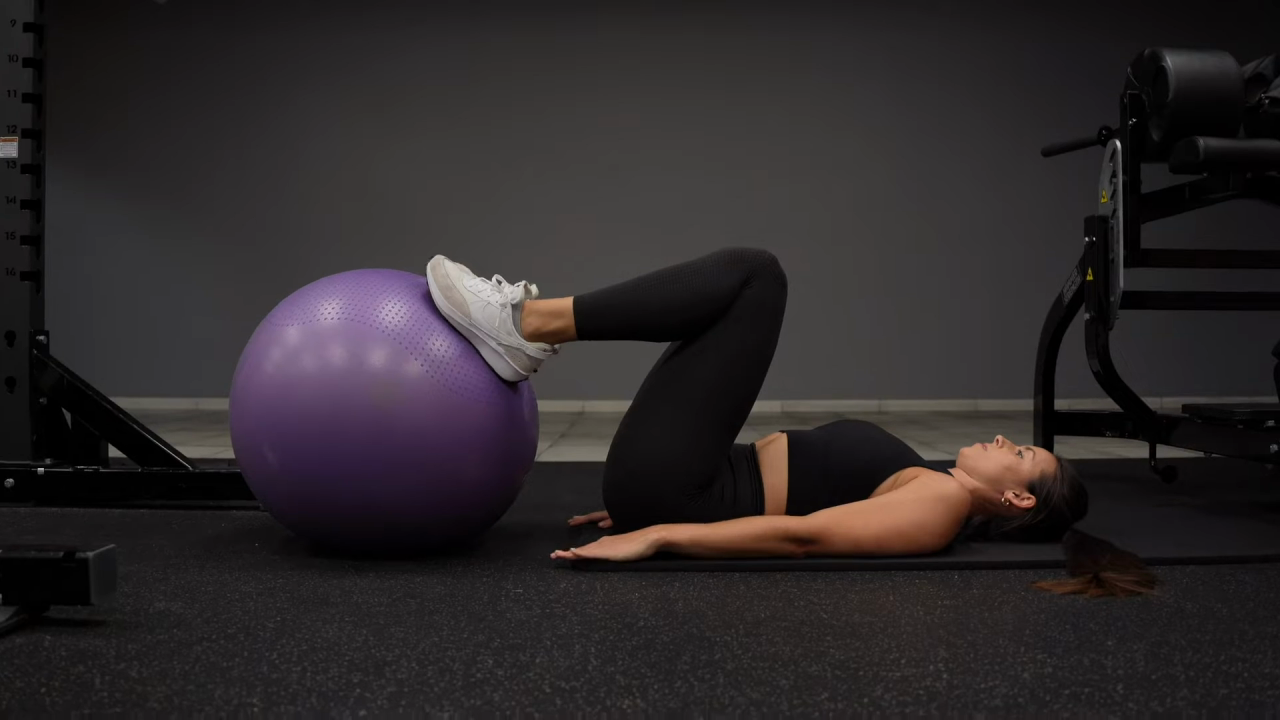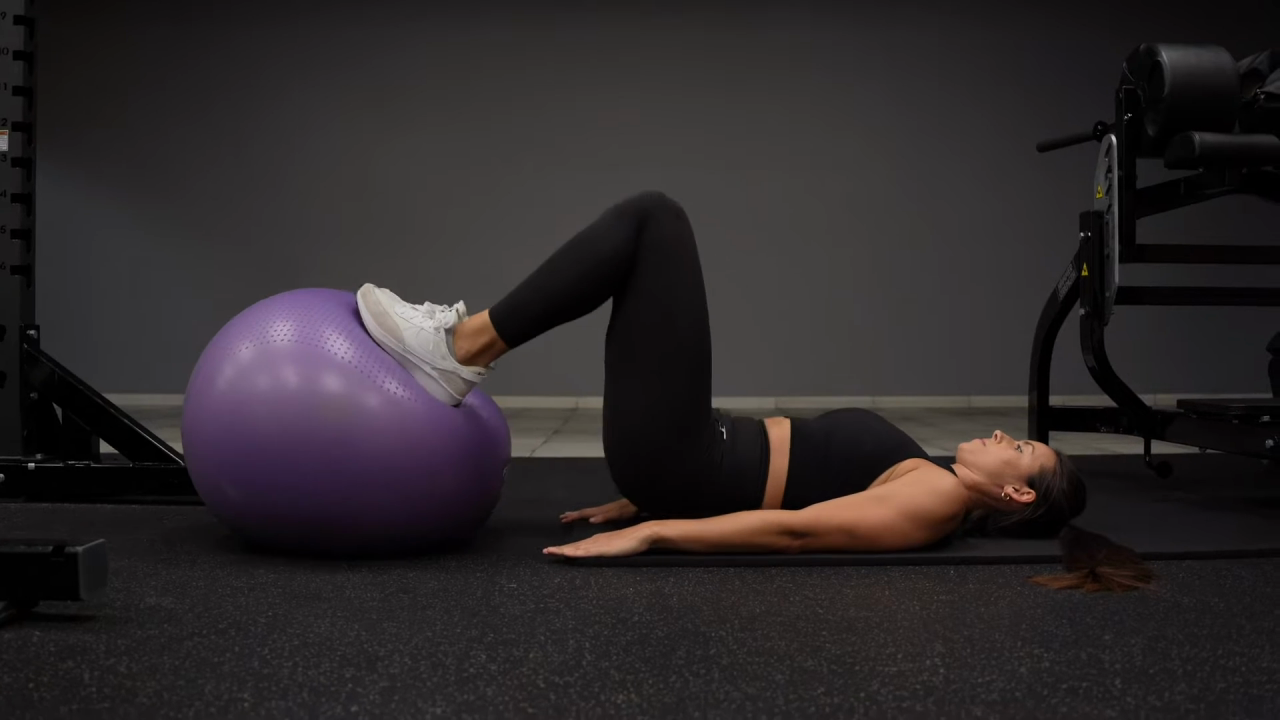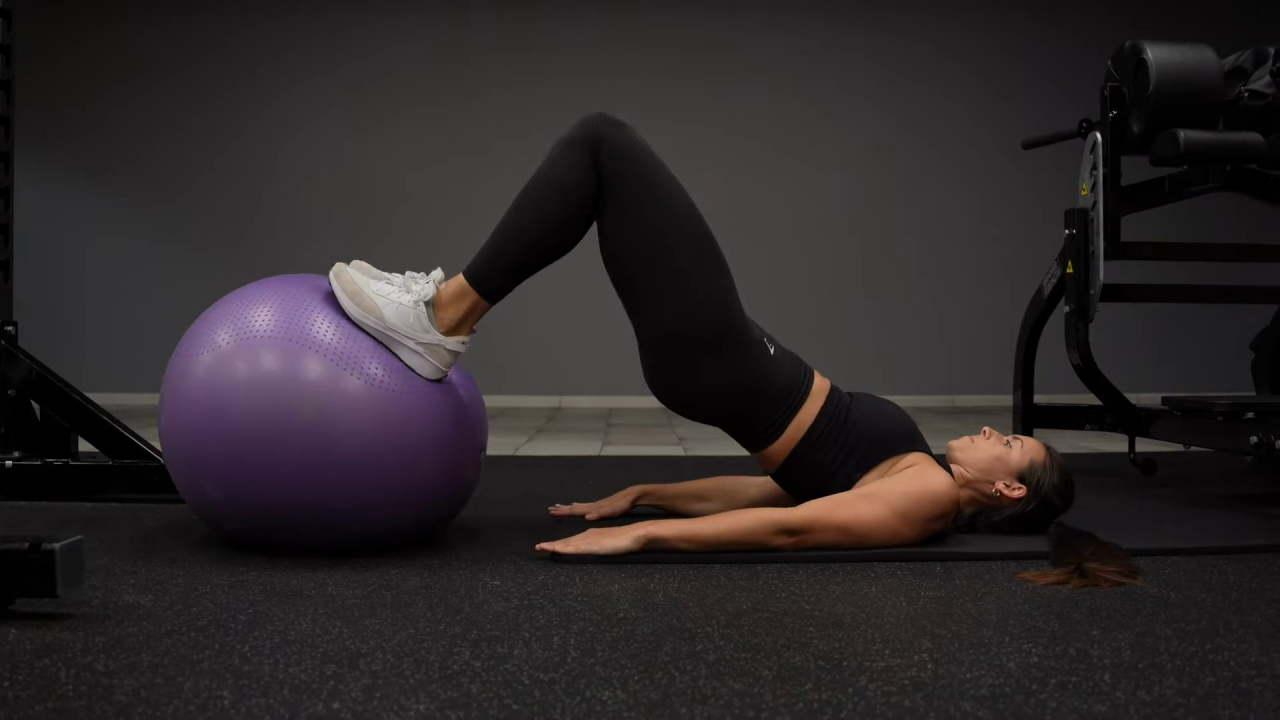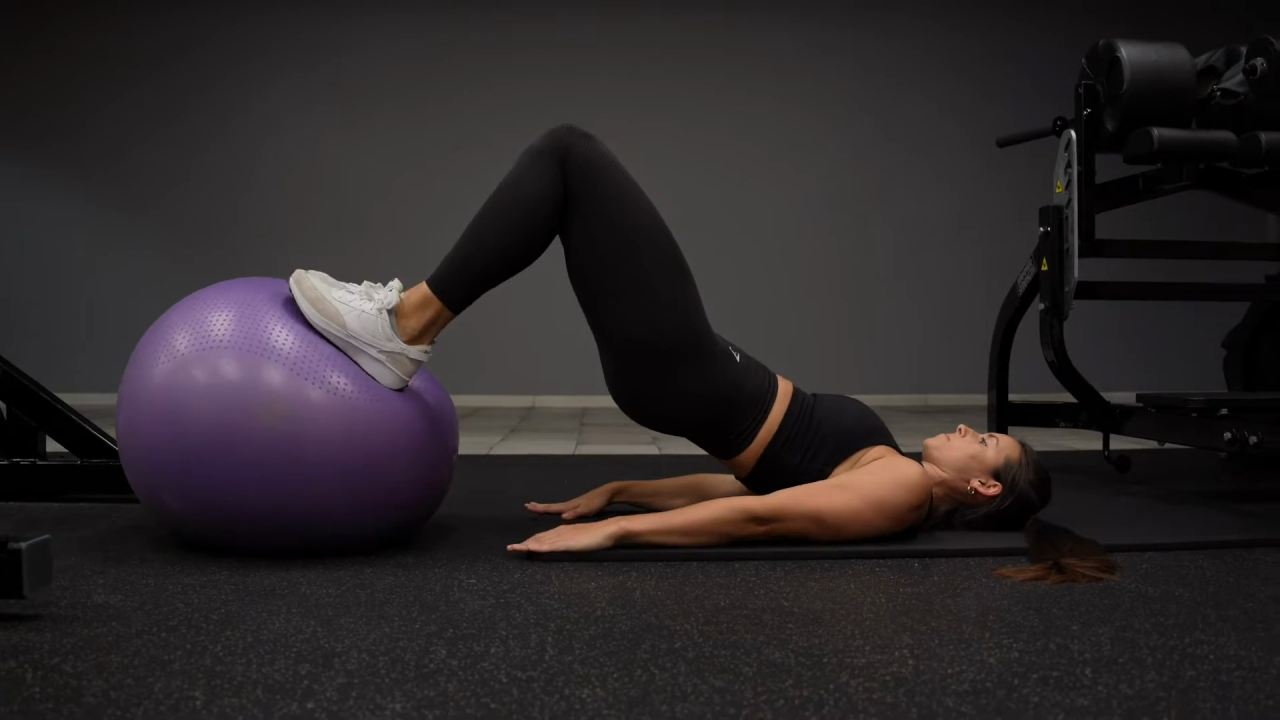
dt=0.5s
person 1, frame 1
left shoulder: (940, 507)
right shoulder: (927, 486)
left elbow: (804, 535)
left wrist: (661, 533)
right wrist: (643, 506)
left hip: (669, 489)
right hip: (674, 484)
left knee: (757, 276)
left ankle: (528, 326)
right ankle: (526, 327)
person 1, frame 2
left shoulder: (937, 500)
right shoulder: (923, 481)
left elbow: (795, 528)
left wrist: (650, 531)
right wrist: (645, 495)
left hip: (677, 456)
right hip: (692, 452)
left knee: (654, 220)
right knee: (653, 230)
left ankle: (464, 348)
right ankle: (462, 344)
person 1, frame 3
left shoulder: (930, 498)
right shoulder: (923, 482)
left elbow: (789, 527)
left wrist: (644, 534)
left hip: (708, 359)
right hip: (717, 362)
left knee: (599, 140)
right knee: (603, 160)
left ankle: (443, 319)
right ankle: (446, 309)
person 1, frame 4
left shoulder: (903, 490)
right shoulder: (894, 479)
left elbow: (759, 516)
left wrist: (615, 532)
left hip: (676, 371)
right hip: (685, 375)
left knee: (569, 151)
right knee: (569, 173)
left ankle: (407, 326)
right ankle: (407, 320)
